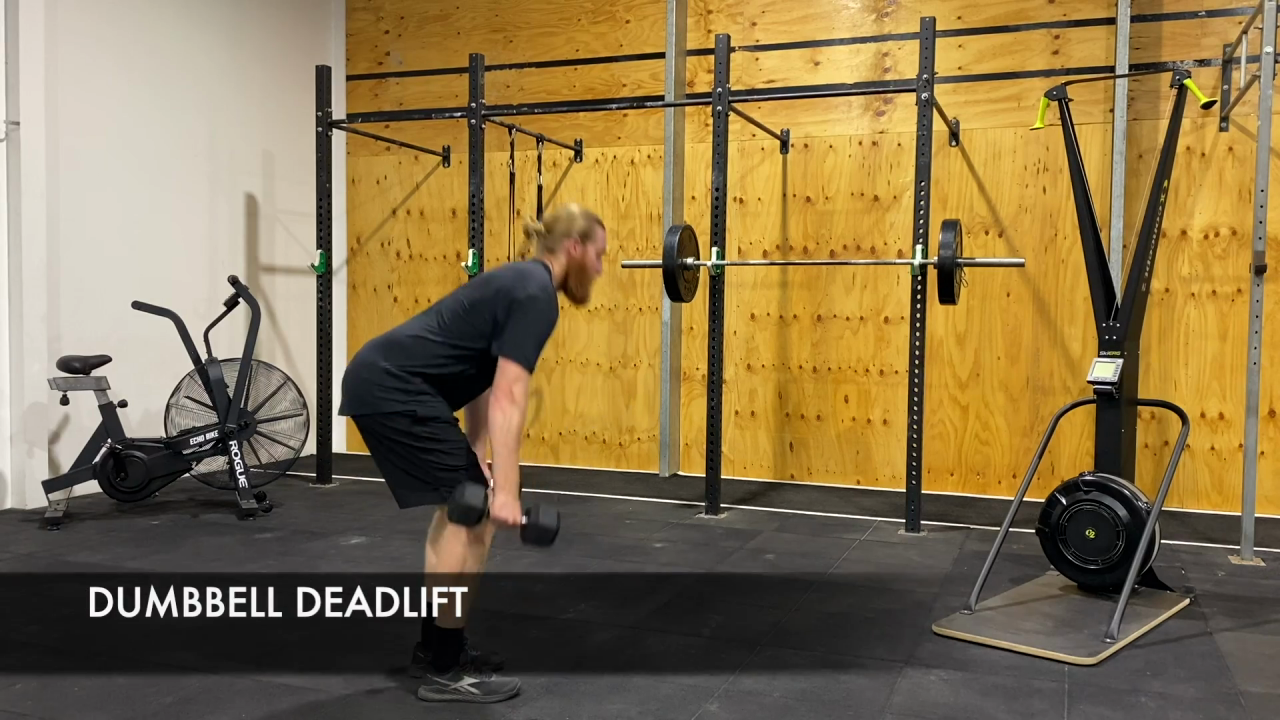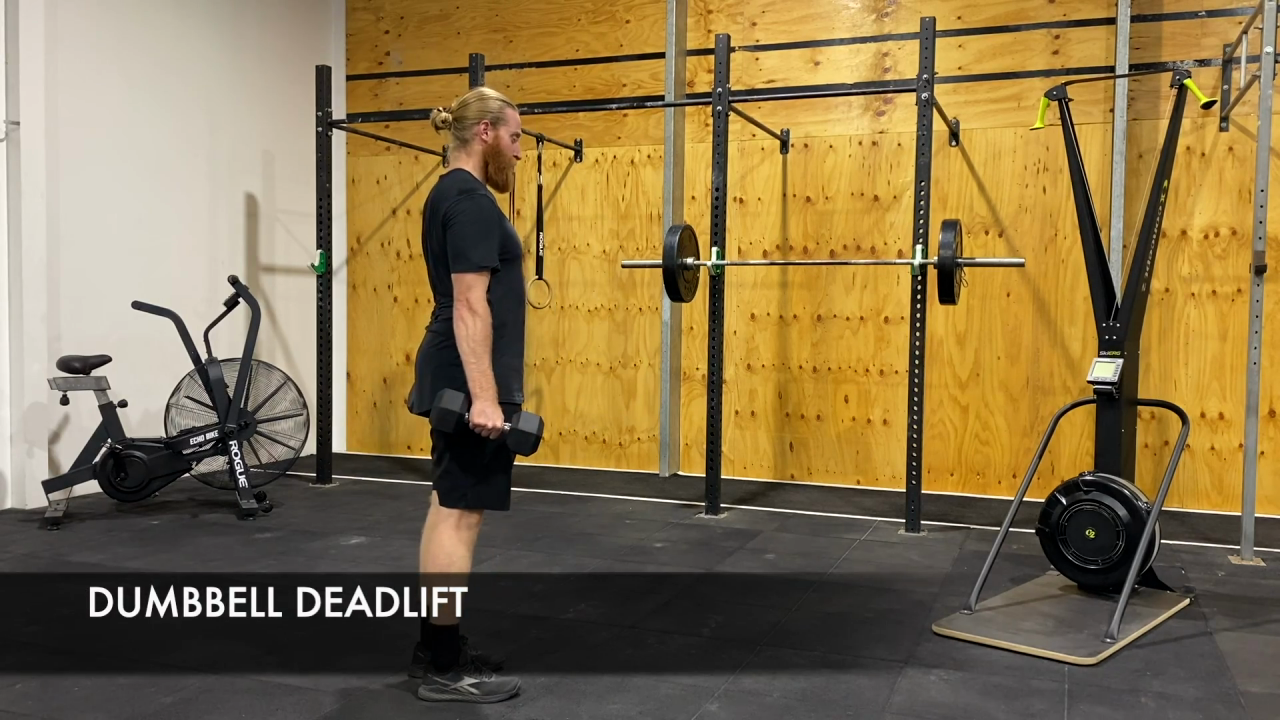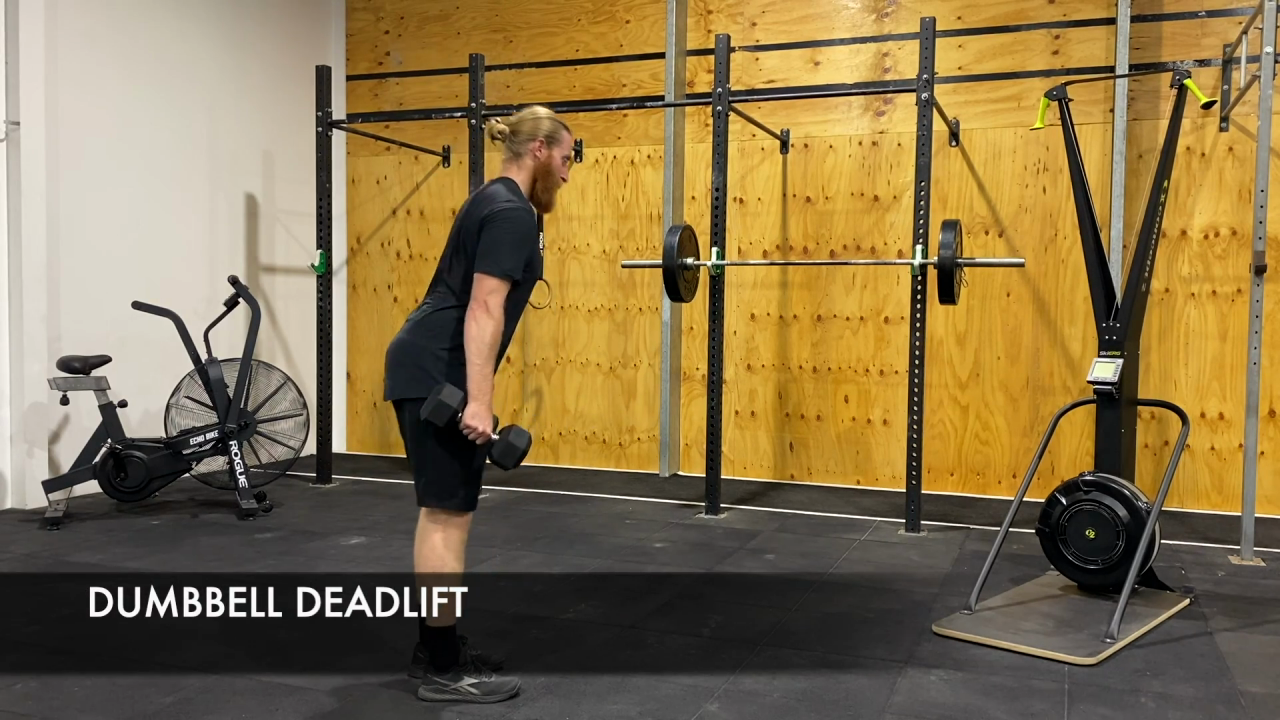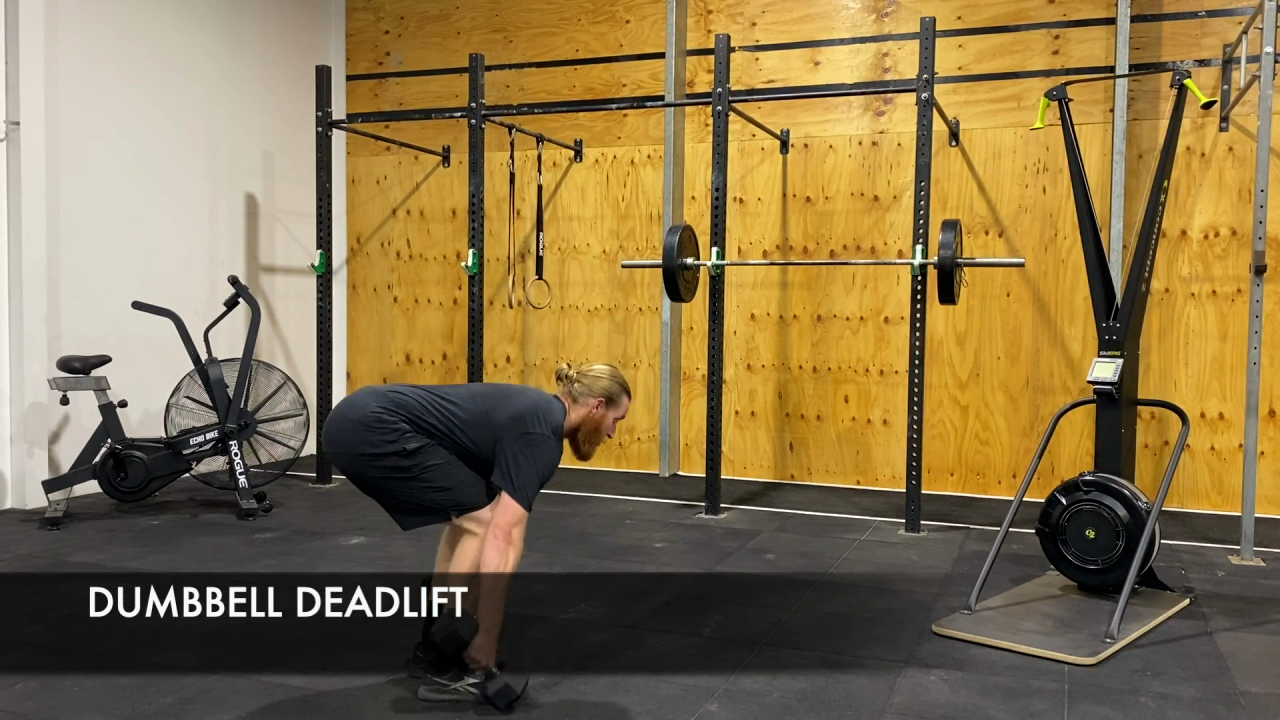
dt=1s
person 1, frame 1
left shoulder: (522, 284)
right shoulder: (537, 298)
left elbow: (486, 386)
right elbow: (509, 398)
left wrist: (476, 461)
right wrist: (507, 492)
left hip: (379, 379)
right hip: (393, 390)
left ankle: (437, 646)
right ankle: (446, 667)
person 1, frame 2
left shoulder: (451, 195)
right shoulder: (471, 201)
right elbow: (470, 306)
right wrist: (485, 396)
left hip: (456, 377)
right hip: (471, 382)
left knee: (448, 507)
right knee: (461, 513)
left ankle: (436, 646)
right ankle: (444, 666)
person 1, frame 3
left shoulder: (493, 202)
right shoulder: (511, 212)
right elbow: (483, 309)
left wrist: (471, 391)
right wrist: (478, 400)
left hip: (427, 366)
right hip: (440, 373)
left knee: (440, 509)
right knee: (449, 514)
left ankle: (436, 645)
right ankle: (443, 666)
person 1, frame 4
left shoulder: (536, 411)
right shoulder: (541, 436)
left elbow: (487, 499)
right elbow: (504, 536)
right wrist: (487, 637)
left hip: (358, 422)
right hip: (371, 432)
left knee: (469, 515)
right knee: (479, 521)
left ankle: (436, 645)
right ankle: (445, 667)
